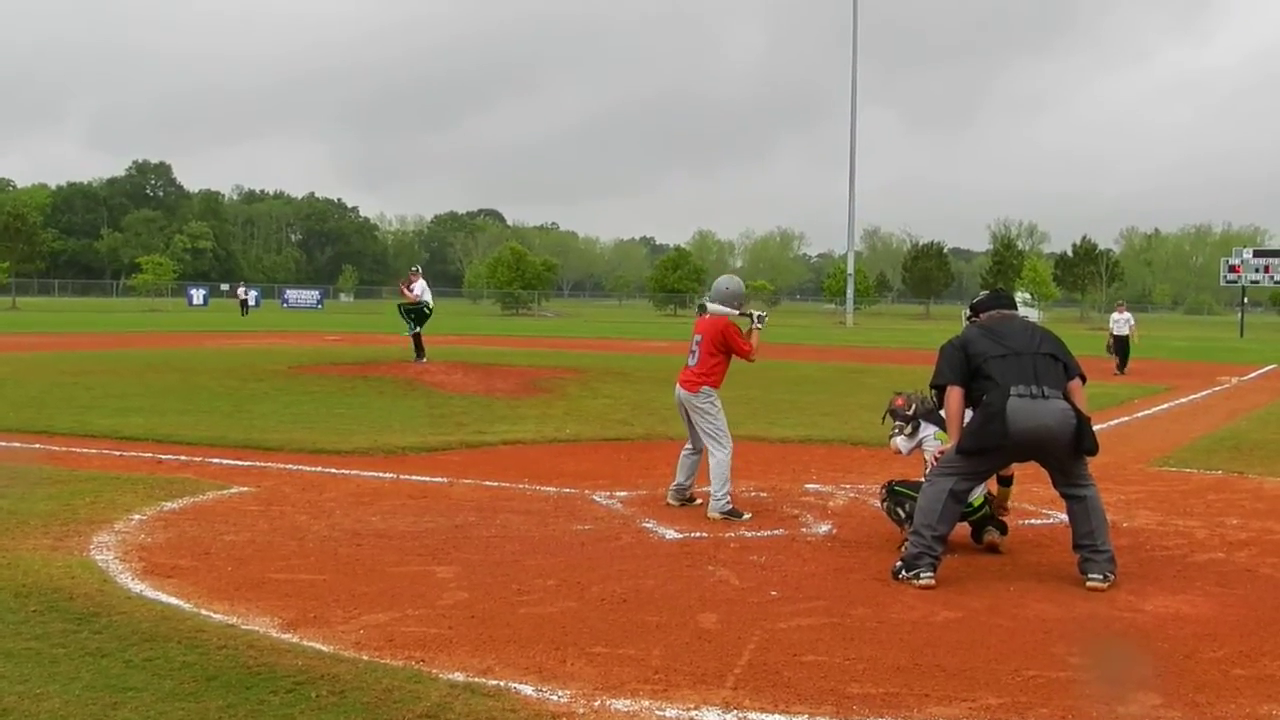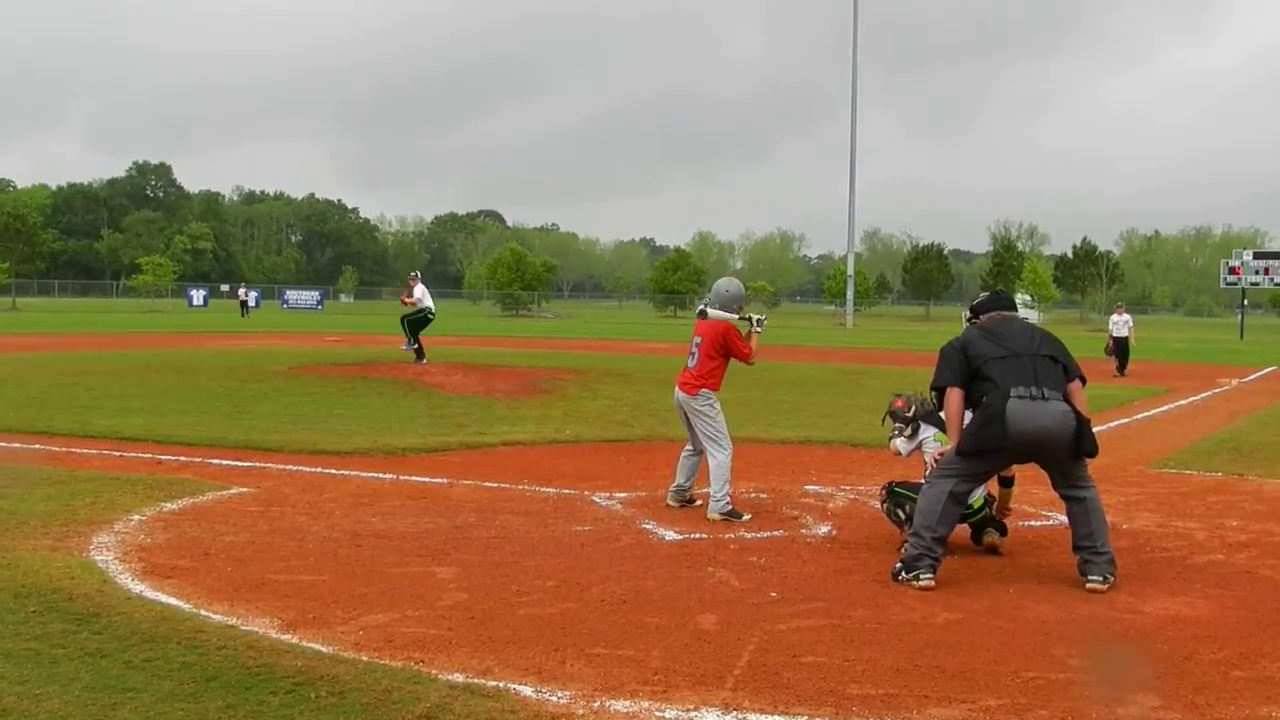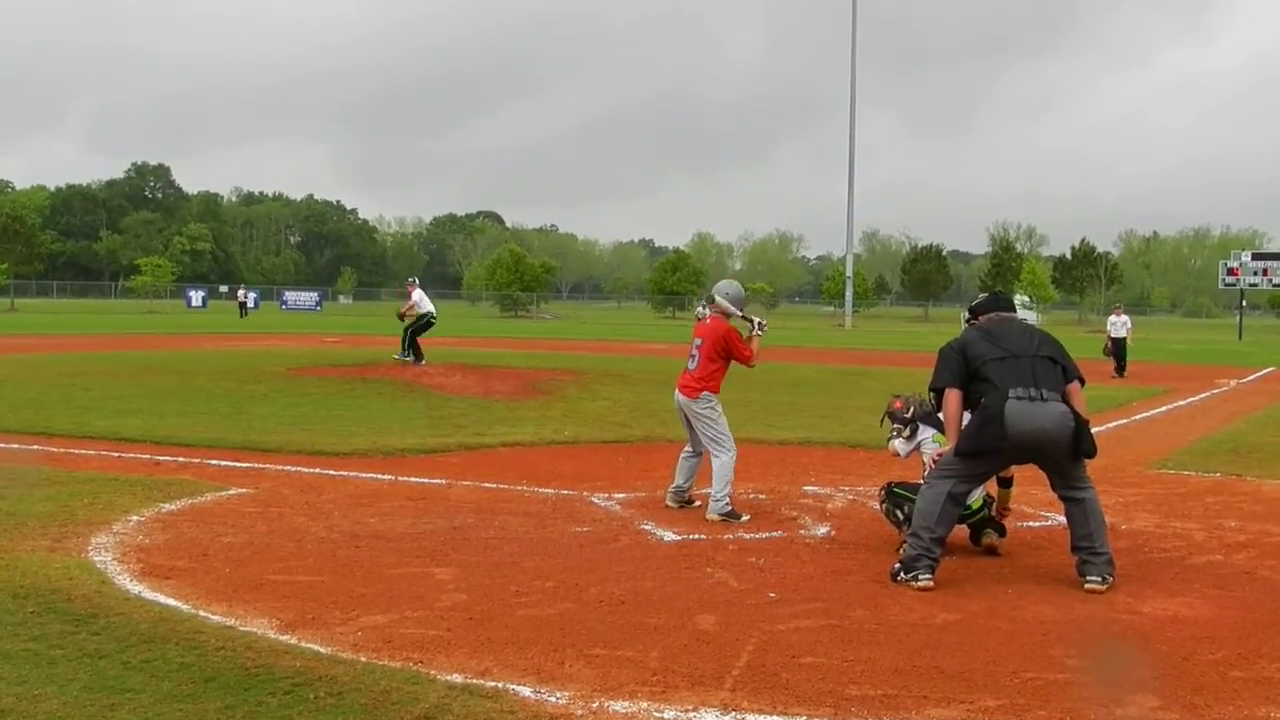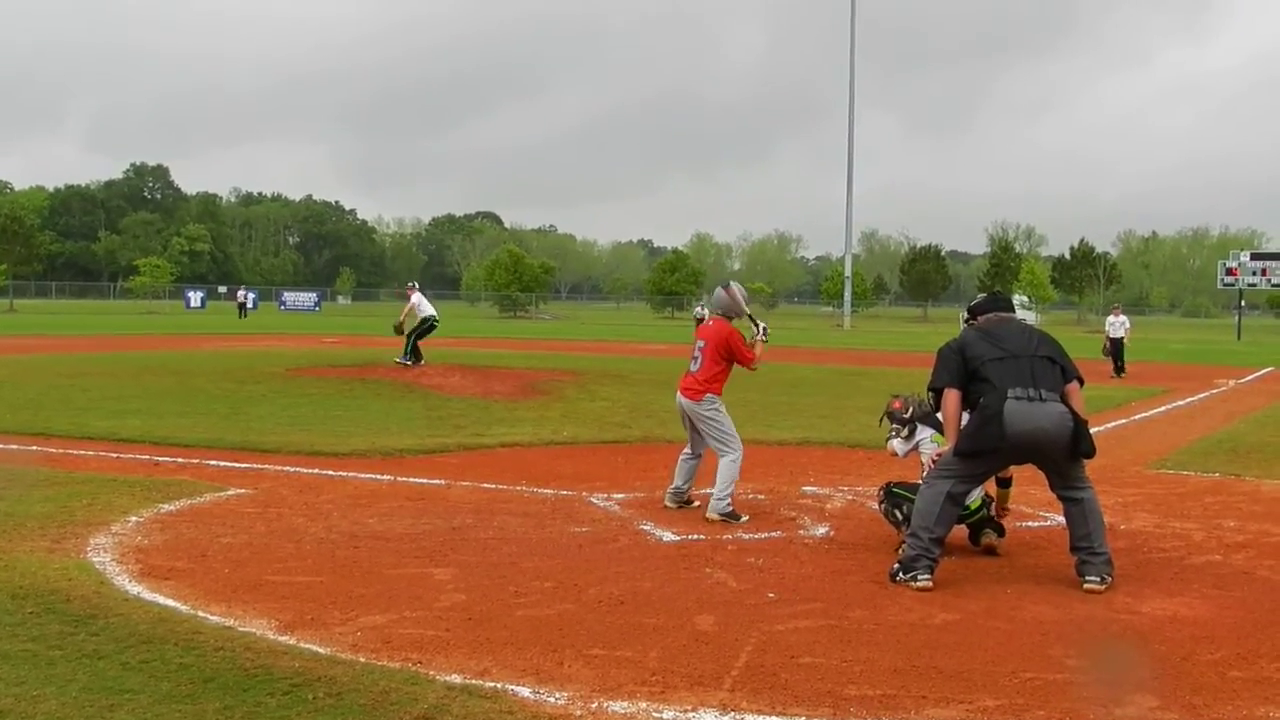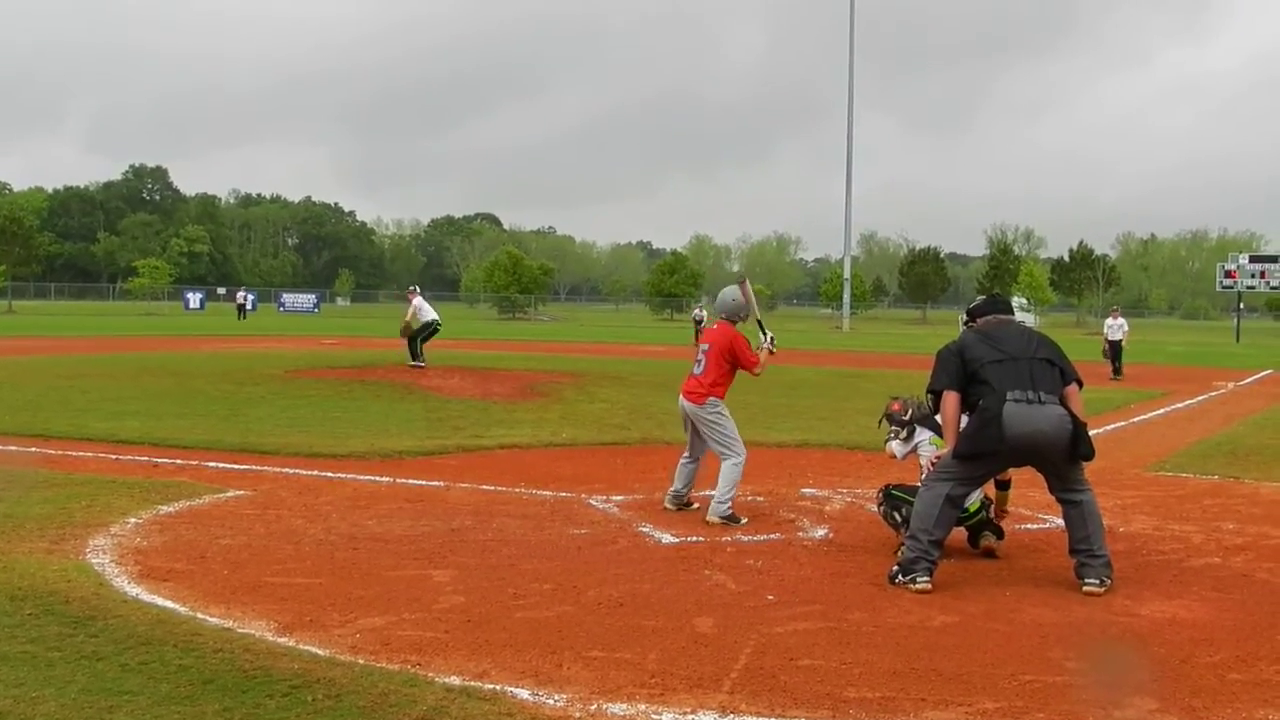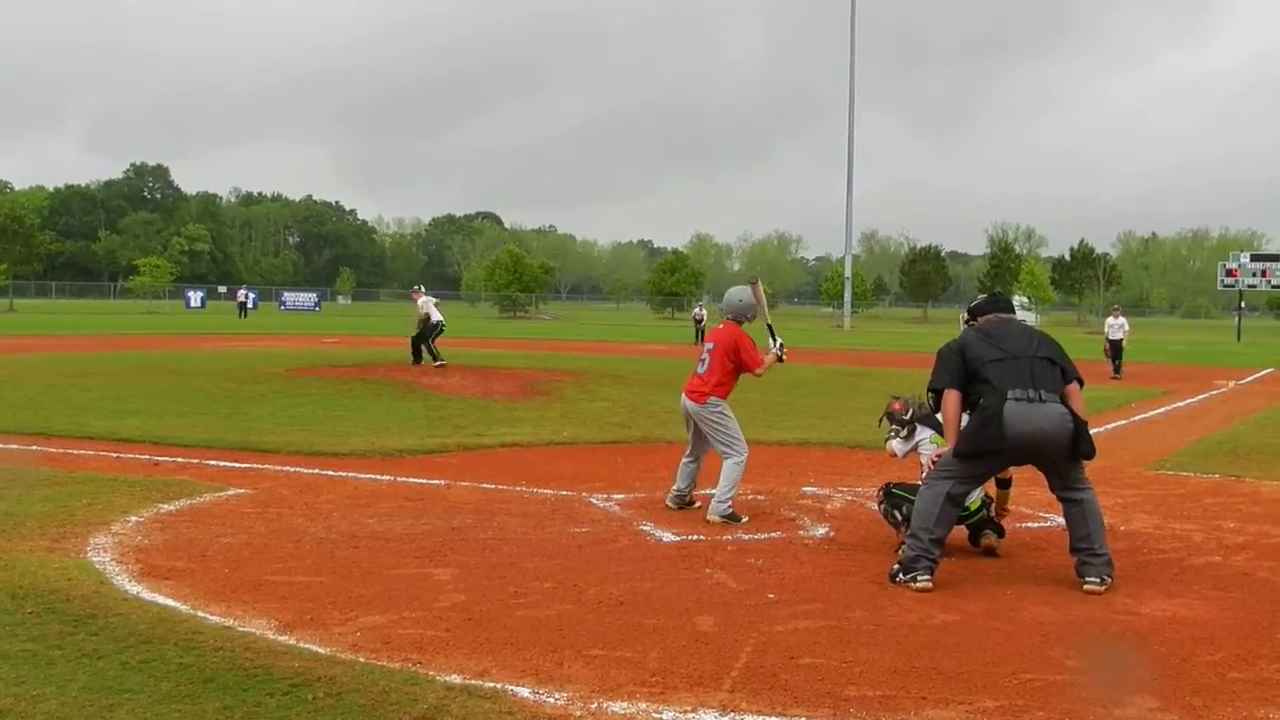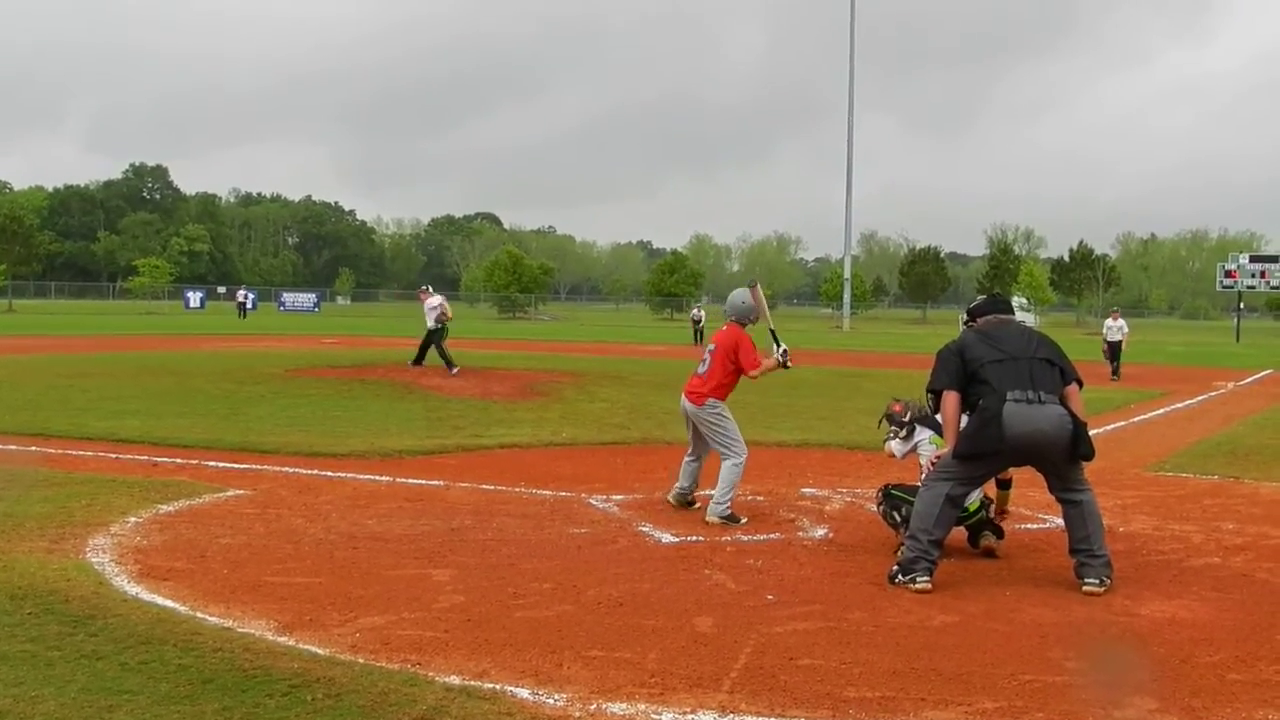
dt=0.1s
person 1, frame 1
left shoulder: (967, 338)
right shoulder: (1045, 335)
left elbow: (954, 390)
right elbow: (1074, 384)
left wrist: (954, 443)
right wrist: (1082, 435)
left hip: (1005, 413)
right hip: (1057, 414)
left knee: (944, 478)
right knee: (1080, 486)
left ankle: (919, 564)
right ankle: (1099, 567)
person 1, frame 2
left shoulder: (967, 340)
right shoulder: (1045, 336)
left elbow: (954, 392)
right elbow: (1075, 386)
left wrist: (954, 444)
right wrist: (1082, 436)
left hip: (1004, 414)
right hip: (1057, 415)
left knee: (944, 480)
right knee: (1080, 487)
left ankle: (919, 566)
right ankle: (1099, 569)
person 1, frame 3
left shoulder: (965, 341)
right shoulder: (1044, 338)
left elbow: (953, 393)
right elbow: (1073, 387)
left wrist: (952, 445)
right wrist: (1080, 437)
left hip: (1003, 416)
right hip: (1056, 416)
left knee: (943, 481)
right knee: (1078, 488)
left ankle: (917, 566)
right ankle: (1098, 570)
person 1, frame 4
left shoulder: (964, 341)
right shoulder: (1042, 337)
left elbow: (951, 393)
right elbow: (1072, 387)
left wrist: (951, 445)
right wrist: (1079, 437)
left hip: (1002, 415)
right hip: (1055, 416)
left knee: (941, 481)
right knee: (1077, 488)
left ankle: (916, 566)
right ankle: (1096, 570)
person 1, frame 5
left shoulder: (963, 343)
right shoulder: (1042, 340)
left elbow: (950, 395)
right elbow: (1071, 389)
left wrist: (950, 448)
right wrist: (1078, 439)
left hip: (1001, 418)
right hip: (1054, 419)
left knee: (940, 483)
right knee: (1076, 490)
left ankle: (916, 568)
right ankle: (1095, 571)
person 1, frame 6
left shoulder: (964, 342)
right shoulder: (1043, 339)
left elbow: (952, 394)
right elbow: (1072, 388)
left wrist: (951, 446)
right wrist: (1080, 438)
left hip: (1002, 416)
right hip: (1054, 418)
left knee: (941, 482)
right knee: (1076, 489)
left ankle: (916, 567)
right ankle: (1096, 570)
person 1, frame 7
left shoulder: (963, 343)
right shoulder: (1042, 340)
left elbow: (950, 395)
right elbow: (1071, 389)
left wrist: (951, 448)
right wrist: (1078, 440)
left hip: (1001, 418)
right hip: (1054, 419)
left knee: (940, 483)
right knee: (1076, 491)
left ankle: (915, 569)
right ankle: (1095, 572)
person 2, frame 1
left shoulder: (703, 320)
right shoulder: (726, 325)
right elbow: (750, 355)
left wrist: (751, 327)
right wrist: (756, 327)
left hip: (684, 388)
right hip: (701, 392)
left knee: (696, 443)
right knee: (721, 448)
left ankle: (679, 492)
right ankle: (720, 505)
person 2, frame 2
left shoulder: (703, 322)
right shoulder: (725, 328)
right elbow: (750, 358)
left wrist: (750, 330)
right wrist: (756, 331)
left hip: (683, 390)
right hip: (700, 395)
left knee: (696, 444)
right knee: (721, 449)
left ankle: (678, 494)
right ankle: (720, 506)
person 2, frame 3
left shoulder: (702, 324)
right shoulder: (726, 330)
right elbow: (750, 361)
left wrist: (750, 335)
right wrist: (757, 334)
left hip: (683, 392)
right hip: (701, 397)
left knee: (696, 446)
right knee: (725, 451)
left ankle: (678, 494)
right ankle: (720, 506)
person 2, frame 4
left shoulder: (704, 327)
right shoulder: (729, 332)
right elbow: (752, 363)
left wrist: (753, 339)
right wrist: (761, 338)
left hip: (685, 395)
right hip: (704, 400)
left knee: (695, 447)
right knee: (732, 451)
left ankle: (677, 495)
right ankle: (720, 507)
person 2, frame 5
left shoulder: (708, 332)
right shoulder: (734, 337)
right elbow: (755, 369)
left wrist: (760, 351)
right wrist: (767, 347)
left hip: (686, 398)
right hip: (706, 403)
left knee: (694, 451)
right knee: (735, 454)
left ankle: (677, 497)
right ankle: (720, 509)
person 2, frame 6
left shoulder: (715, 332)
right shoulder: (739, 336)
left elbow: (739, 364)
right elbow: (758, 370)
left wrist: (770, 355)
right wrist: (775, 352)
left hip: (689, 397)
right hip: (709, 402)
left knee: (696, 450)
right knee: (737, 454)
left ankle: (678, 496)
right ankle: (720, 509)
person 2, frame 7
left shoulder: (721, 333)
right shoulder: (741, 338)
left elbow: (746, 367)
right elbow: (753, 372)
left wrist: (776, 362)
right wrist: (776, 358)
left hip: (689, 397)
right hip: (707, 403)
left knee: (698, 450)
right knee: (736, 454)
left ankle: (682, 494)
right ankle: (719, 510)
person 3, frame 1
left shoulder: (925, 424)
left elbow: (895, 446)
right elbow: (1005, 467)
left wrist: (901, 419)
right wrist: (1001, 502)
right hip: (973, 505)
left knee: (889, 491)
right ankle: (989, 530)
person 3, frame 2
left shoulder: (925, 425)
left elbow: (895, 448)
right elbow: (1006, 468)
left wrist: (901, 420)
right wrist: (1003, 503)
right hip: (974, 507)
left knee: (889, 492)
right ankle: (989, 532)
person 3, frame 3
left shoulder: (924, 426)
left elbow: (894, 449)
right elbow: (1004, 468)
left wrist: (899, 421)
right wrist: (1003, 504)
right hip: (972, 508)
left knee: (888, 493)
right ankle: (988, 532)
person 3, frame 4
left shoulder: (922, 426)
left elbow: (892, 449)
right elbow: (1003, 469)
left wrist: (898, 421)
right wrist: (1002, 504)
right hip: (971, 508)
left knee: (887, 493)
right ankle: (987, 532)
person 3, frame 5
left shoulder: (921, 428)
left elbow: (891, 451)
right elbow: (1002, 471)
left wrist: (897, 423)
right wrist: (1000, 506)
right hip: (969, 511)
left knee: (885, 496)
right ankle: (985, 534)
person 3, frame 6
left shoulder: (921, 426)
left elbow: (891, 449)
right elbow: (1003, 470)
left wrist: (898, 422)
right wrist: (1001, 504)
right hip: (970, 509)
left knee: (886, 494)
right ankle: (986, 533)
person 3, frame 7
left shoulder: (921, 426)
left elbow: (890, 450)
right elbow: (1003, 471)
left wrist: (896, 424)
right wrist: (1001, 505)
right hip: (969, 511)
left knee: (885, 495)
right ankle: (985, 534)
